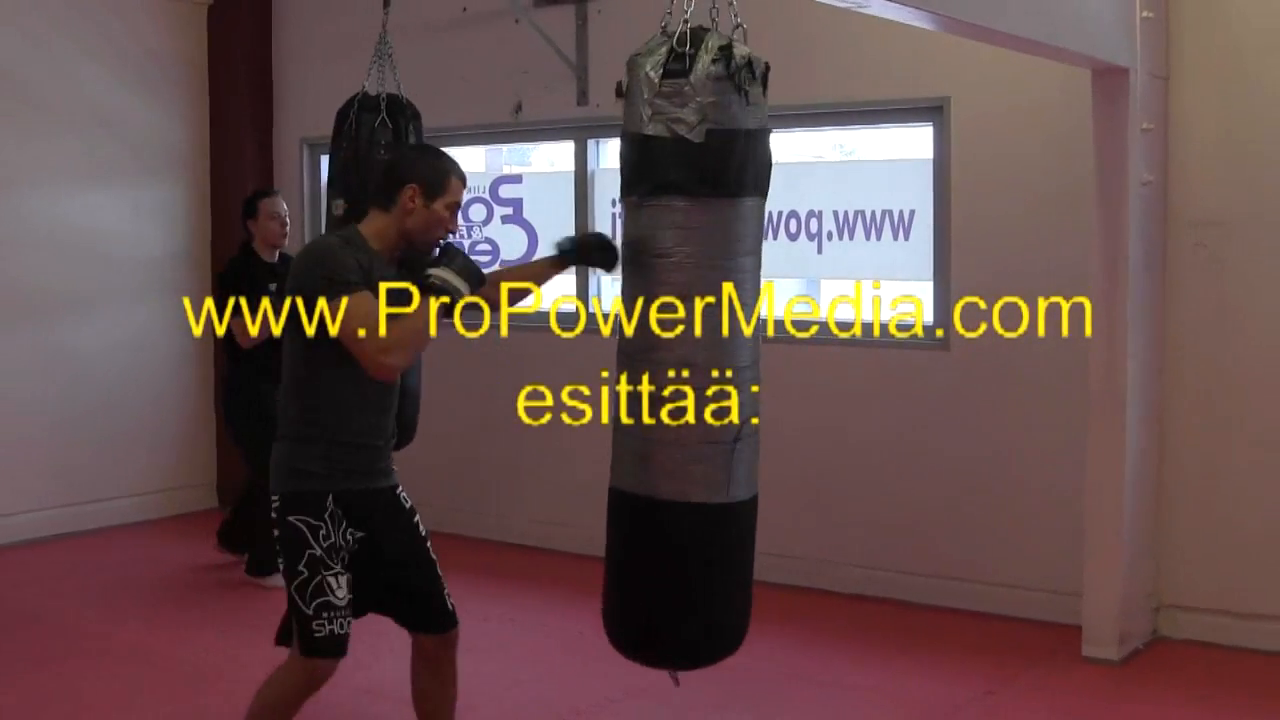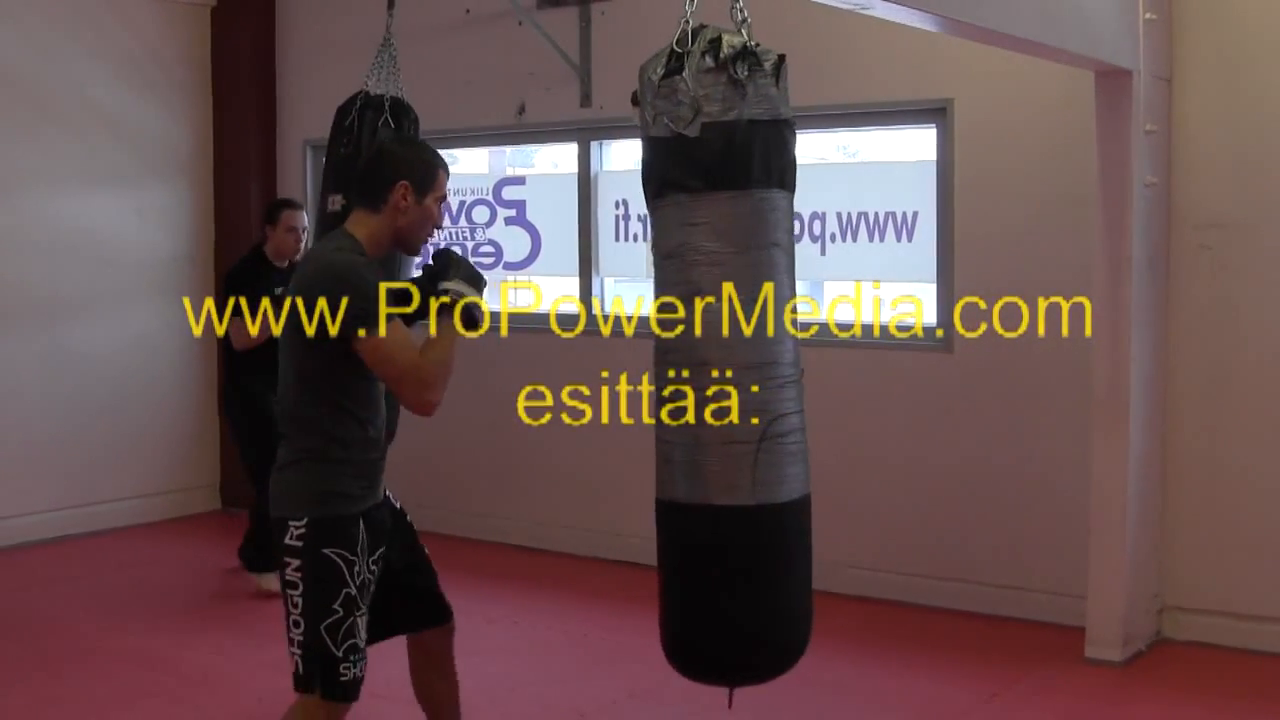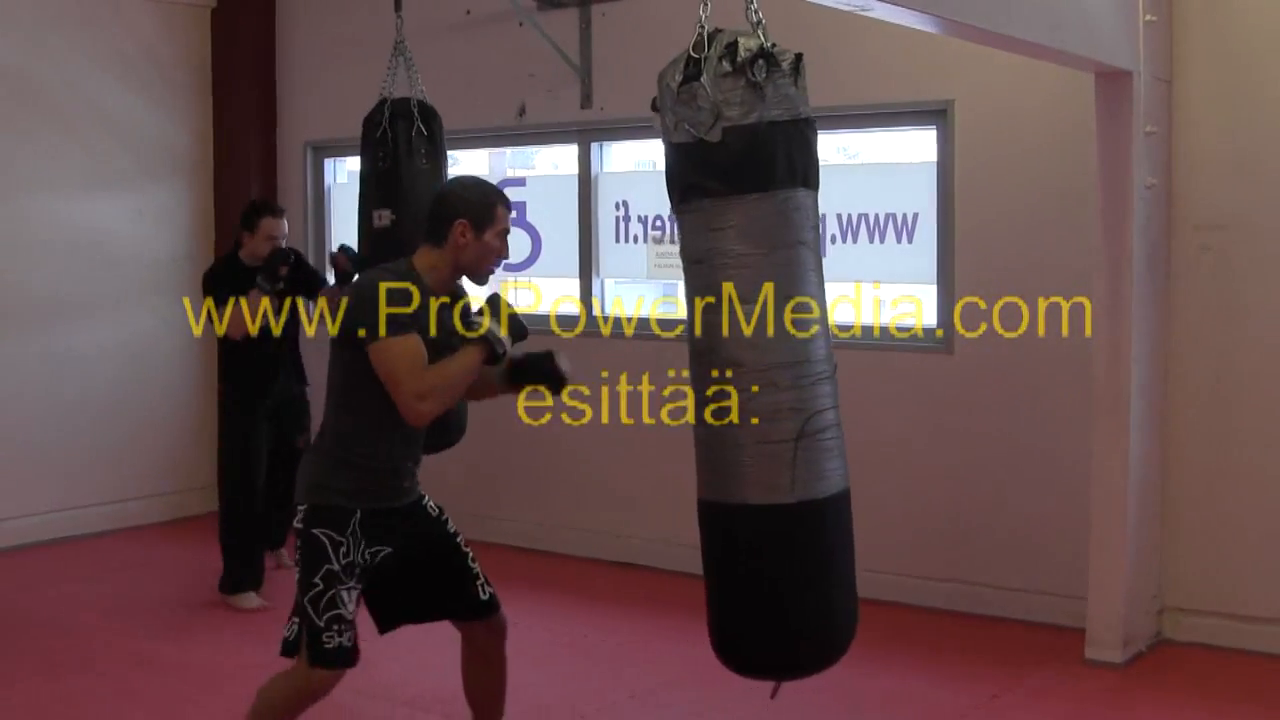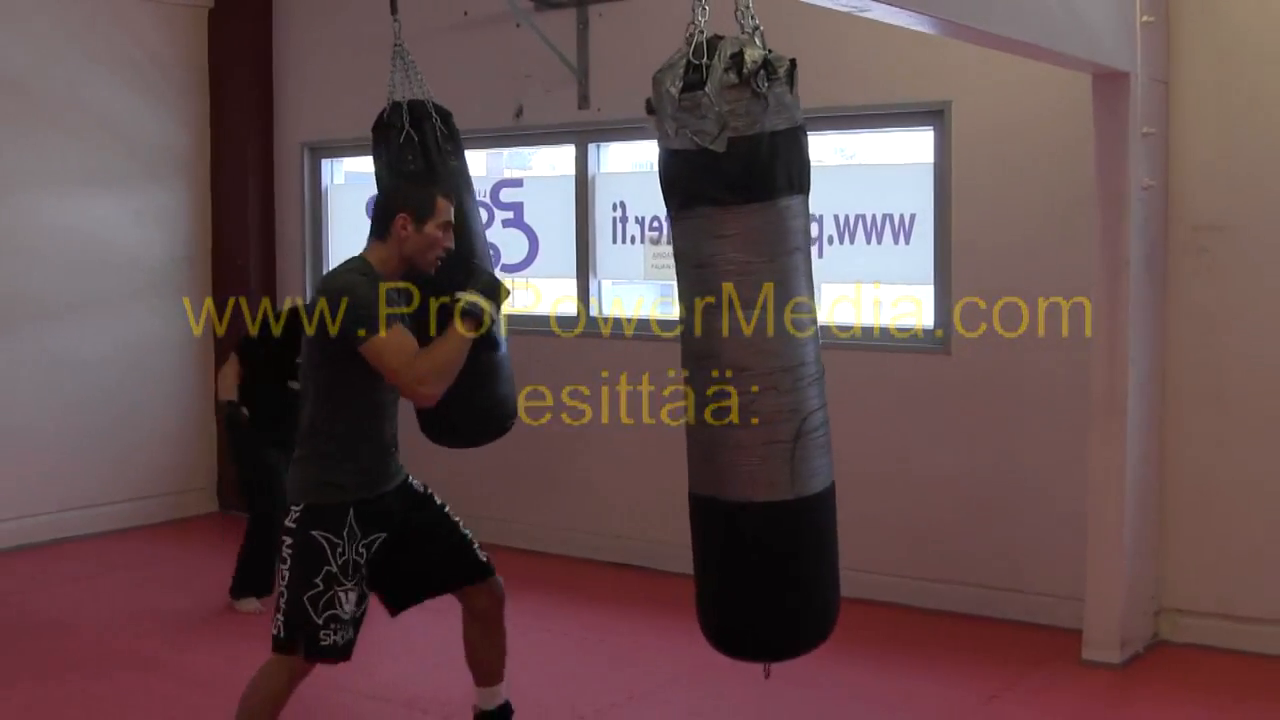
dt=0.5s
person 1, frame 1
left shoulder: (402, 262)
right shoulder: (327, 259)
left elbow: (484, 293)
right elbow: (385, 358)
left wrist: (567, 255)
right wrist: (439, 288)
left hip: (373, 483)
right hip: (314, 488)
left knee: (437, 633)
right knee: (316, 657)
person 1, frame 2
left shoulder: (350, 264)
right shoulder: (343, 270)
right elbow: (424, 391)
left wrist: (434, 307)
right wrist: (458, 299)
left hip: (365, 498)
right hip: (322, 508)
left knee: (434, 629)
person 1, frame 3
left shoulder: (450, 298)
right shoulder: (383, 294)
left elbow: (463, 388)
right elbow: (418, 402)
left wrist: (518, 372)
right wrist: (487, 339)
left hip: (403, 501)
right hip: (338, 504)
left knee: (487, 625)
right knee: (319, 670)
person 1, frame 4
left shoulder: (401, 285)
right shoulder: (346, 289)
right elbow: (423, 385)
left wrist: (473, 306)
right wrist: (470, 318)
left hip: (386, 483)
right hip: (328, 499)
left knee: (485, 592)
right knee: (300, 656)
person 2, frame 1
left shoulder: (290, 267)
right shoulder: (238, 274)
right elbow: (245, 337)
left hip: (284, 385)
right hip: (249, 390)
left knee: (271, 471)
right knee: (274, 472)
left ankle: (234, 538)
right ankle: (266, 564)
person 2, frame 2
left shoulder: (293, 274)
right shoulder: (244, 274)
right elbow: (240, 340)
right hip: (249, 390)
right knee: (271, 471)
left ankle: (259, 553)
right ankle: (261, 564)
person 2, frame 3
left shoulder: (290, 263)
right shoulder: (221, 275)
right elbow: (237, 328)
right wrist: (265, 281)
left hip: (289, 389)
right hip: (245, 396)
left knee: (291, 473)
right knee: (244, 484)
left ankle: (269, 542)
right ankle: (238, 583)
person 2, frame 4
right shoulder: (288, 330)
right elbow: (232, 365)
right wrist: (230, 405)
left hip: (297, 433)
right hip: (258, 434)
right knee: (273, 510)
right ankle: (247, 588)
